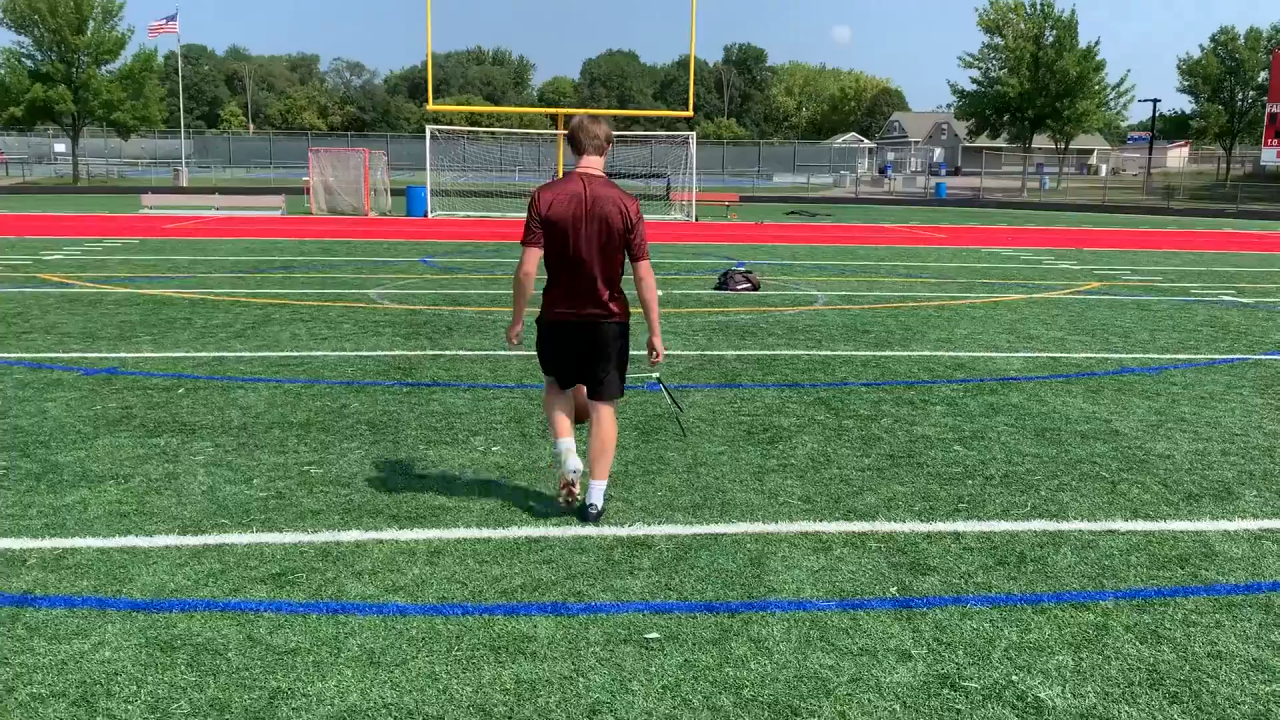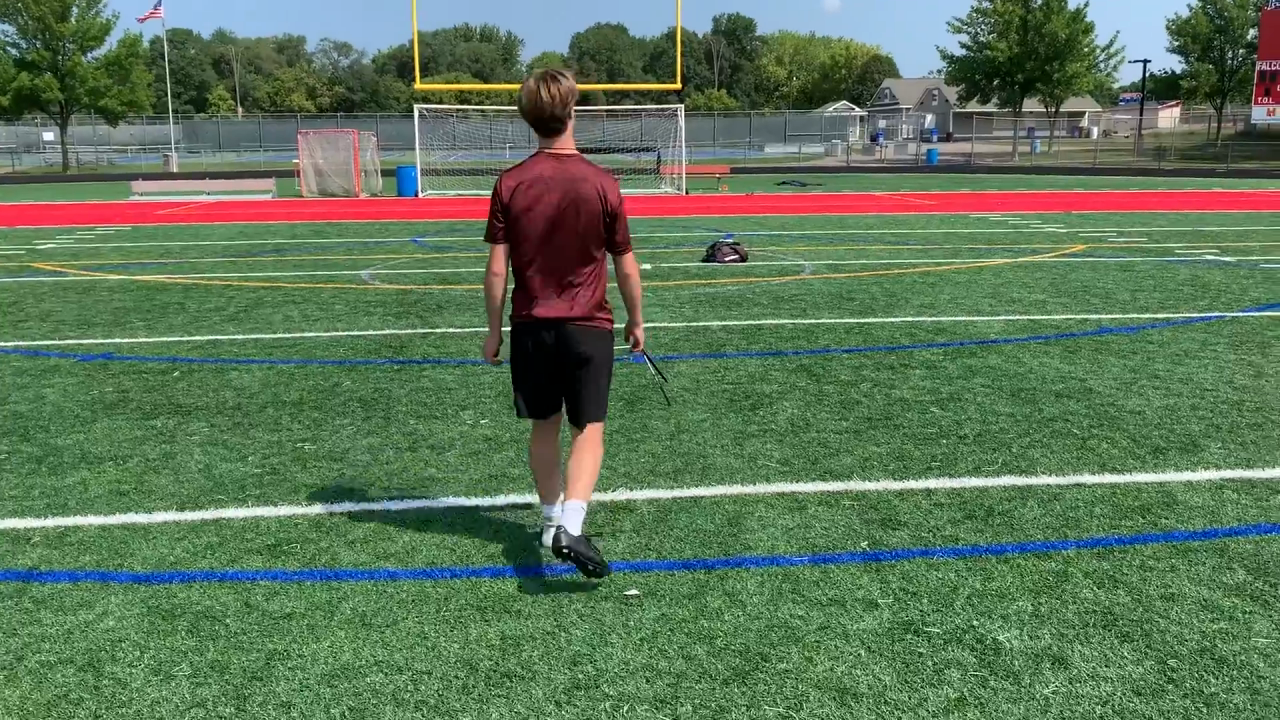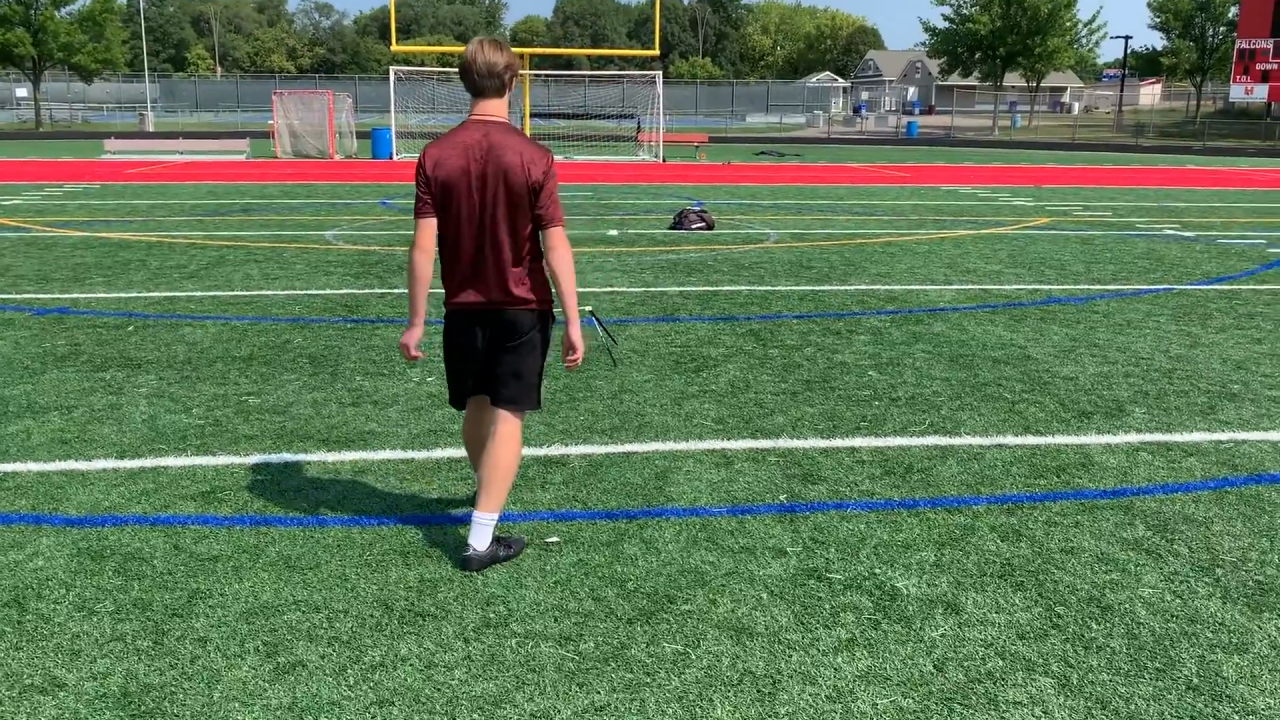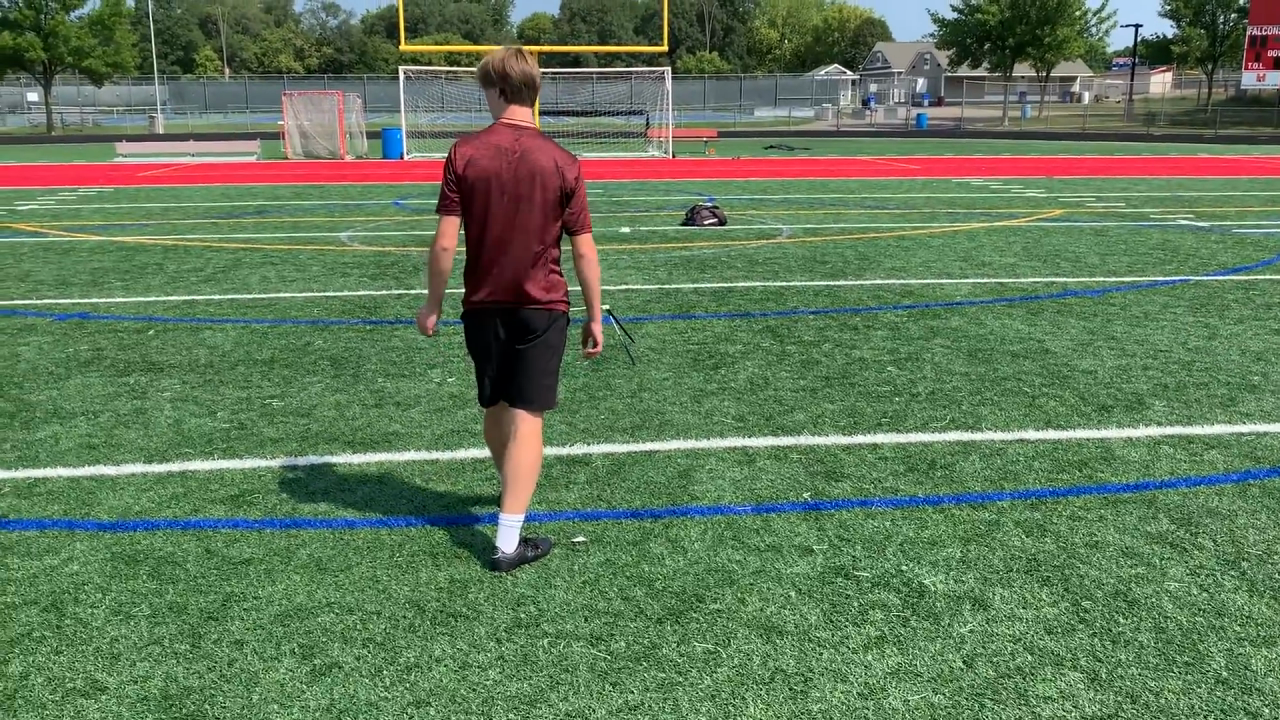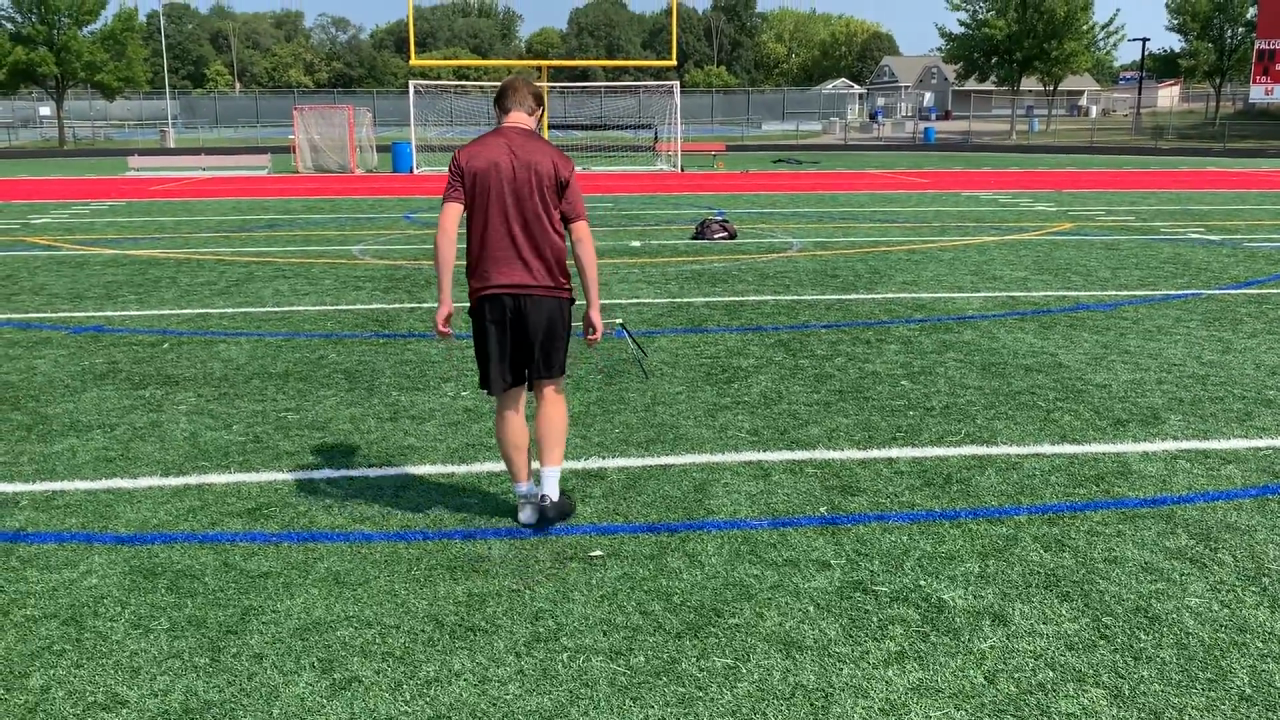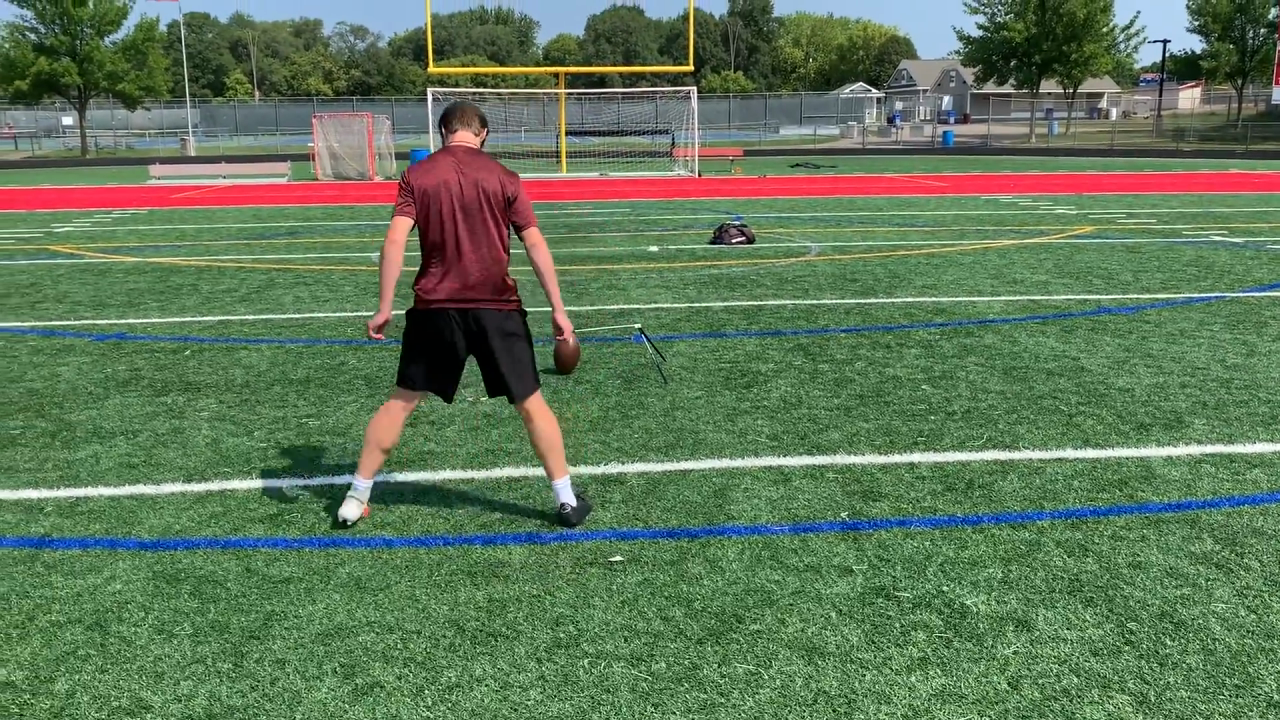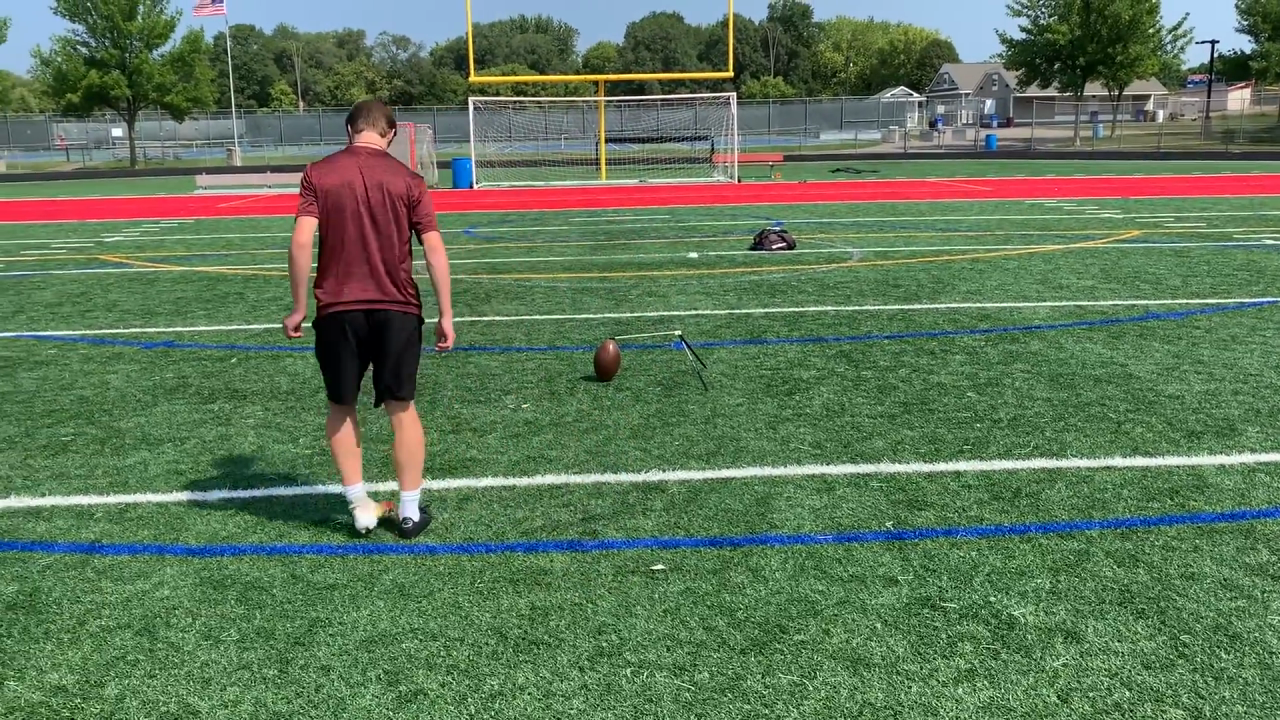
dt=0.7s
person 1, frame 1
left shoulder: (546, 197)
right shoulder: (625, 203)
left elbow: (528, 268)
right elbow: (643, 274)
left wrist: (517, 320)
right wrist: (655, 331)
left hip: (557, 318)
right hip: (609, 321)
left knee: (556, 387)
right knee: (602, 407)
left ankle: (568, 460)
right ankle: (595, 498)
person 1, frame 2
left shoulder: (510, 183)
right shoulder: (603, 185)
left elbow: (497, 268)
right elbow: (627, 266)
left wrist: (494, 330)
right wrist: (635, 320)
left hip: (531, 326)
right hip: (588, 326)
left knee: (544, 426)
right knee: (589, 427)
left ankle: (553, 523)
right ankle: (570, 528)
person 1, frame 3
left shoulder: (436, 155)
right shoulder: (533, 157)
left elbow: (423, 247)
right elbow: (556, 245)
left wrist: (415, 322)
right wrist: (573, 320)
left hip: (463, 308)
right hip: (523, 308)
left knee: (476, 406)
right knee: (507, 417)
left ankle: (486, 490)
right ankle: (480, 539)
person 1, frame 4
left shoulder: (464, 153)
right shoulder: (562, 163)
left elbow: (445, 242)
right elbow: (583, 249)
left wrist: (433, 305)
right wrist: (594, 316)
left hip: (483, 306)
right hip: (541, 308)
left knee: (496, 405)
right knee: (526, 419)
left ankle: (510, 492)
right ankle: (508, 542)
person 1, frame 5
left shoulder: (468, 156)
right shoulder: (555, 160)
left elbow: (446, 229)
right elbow: (581, 237)
left wrist: (444, 299)
right wrist: (593, 304)
left hip: (490, 294)
right hip: (548, 292)
left knee: (509, 398)
right knee: (550, 389)
left ankle: (525, 499)
right ankle: (549, 490)
person 1, frame 6
left shoulder: (418, 174)
right shoulder: (502, 177)
left elbow: (394, 241)
right elbow: (536, 245)
left wrist: (383, 308)
right wrist: (558, 310)
left hip: (436, 307)
right hip: (495, 307)
left knee: (402, 400)
right knee: (531, 403)
left ankle: (357, 496)
right ankle: (567, 499)
person 1, frame 7
left shoulder: (318, 173)
right shoulder: (408, 180)
left elbow: (301, 242)
right elbow: (434, 249)
left wrist: (299, 307)
right wrist: (445, 315)
left hip: (339, 309)
right hip: (398, 309)
left knee: (341, 411)
right knee: (402, 410)
left ankle: (361, 505)
right ankle: (409, 511)
